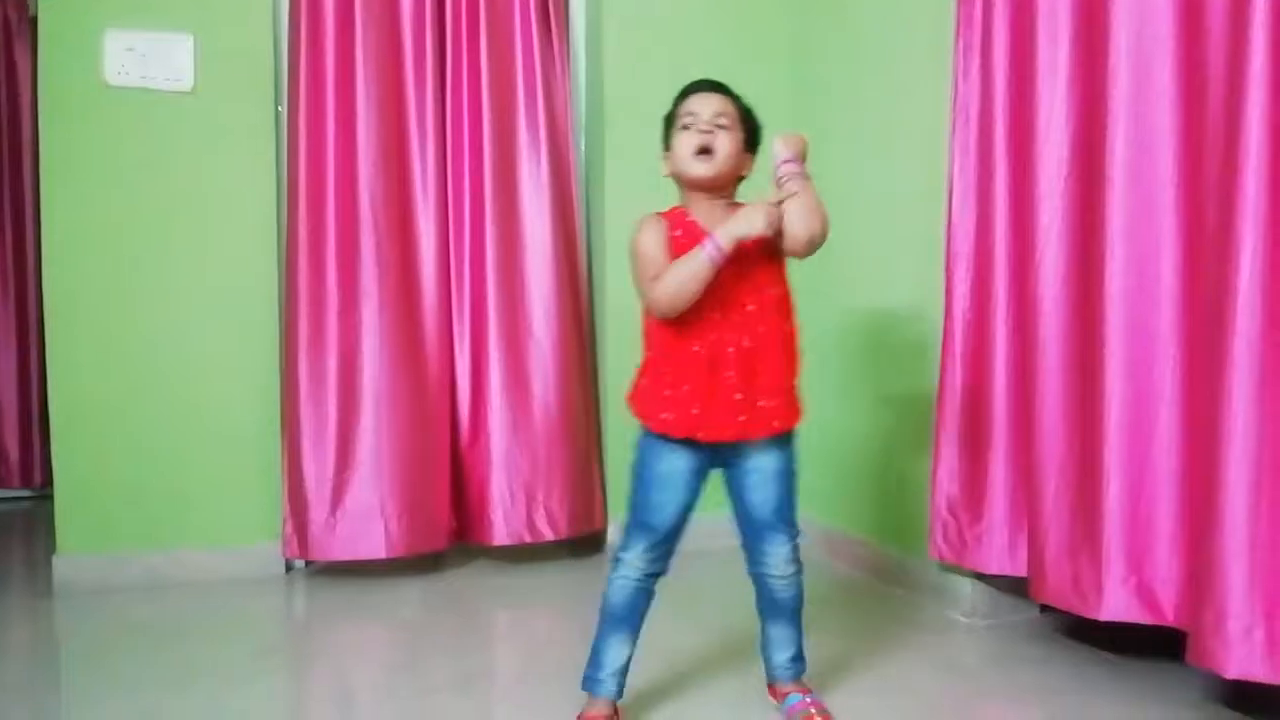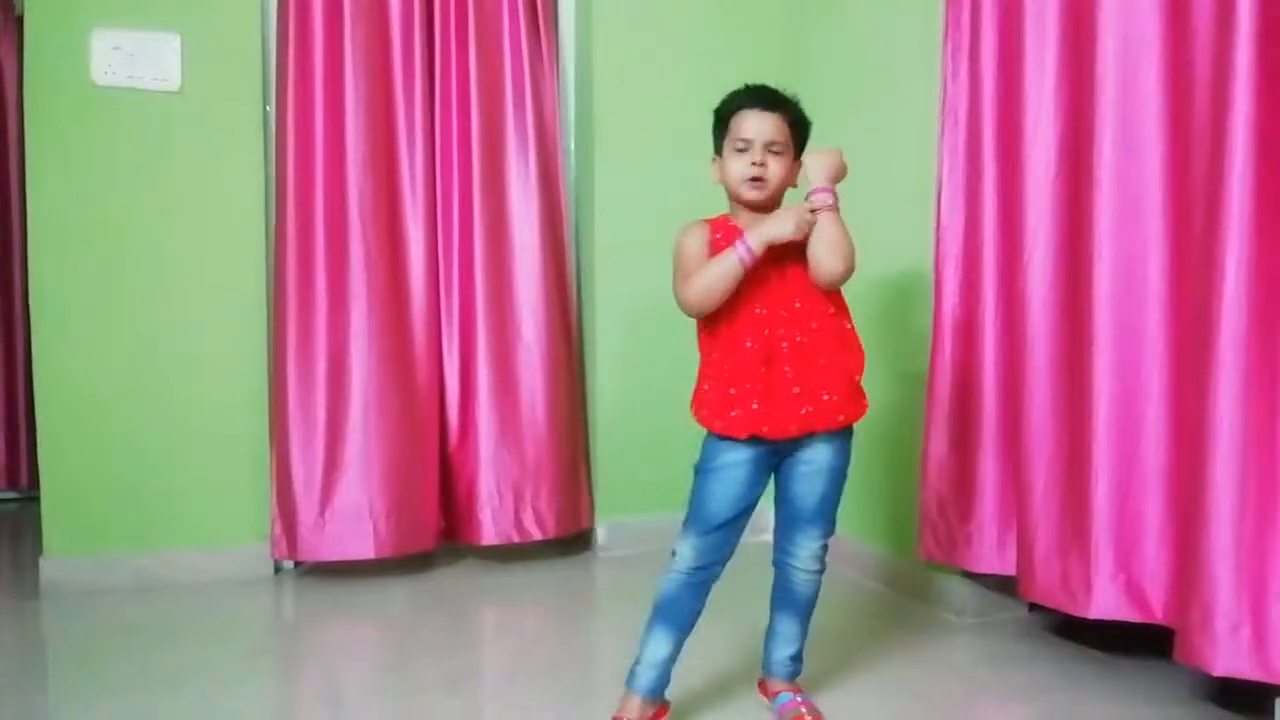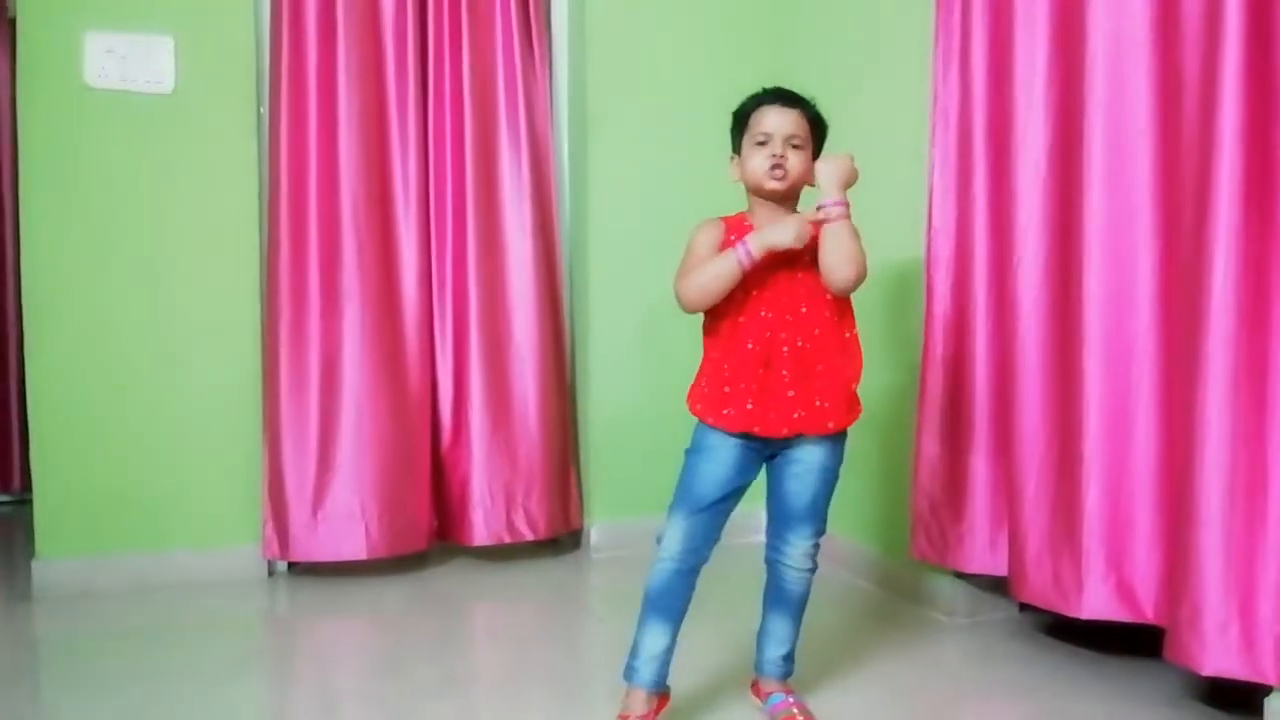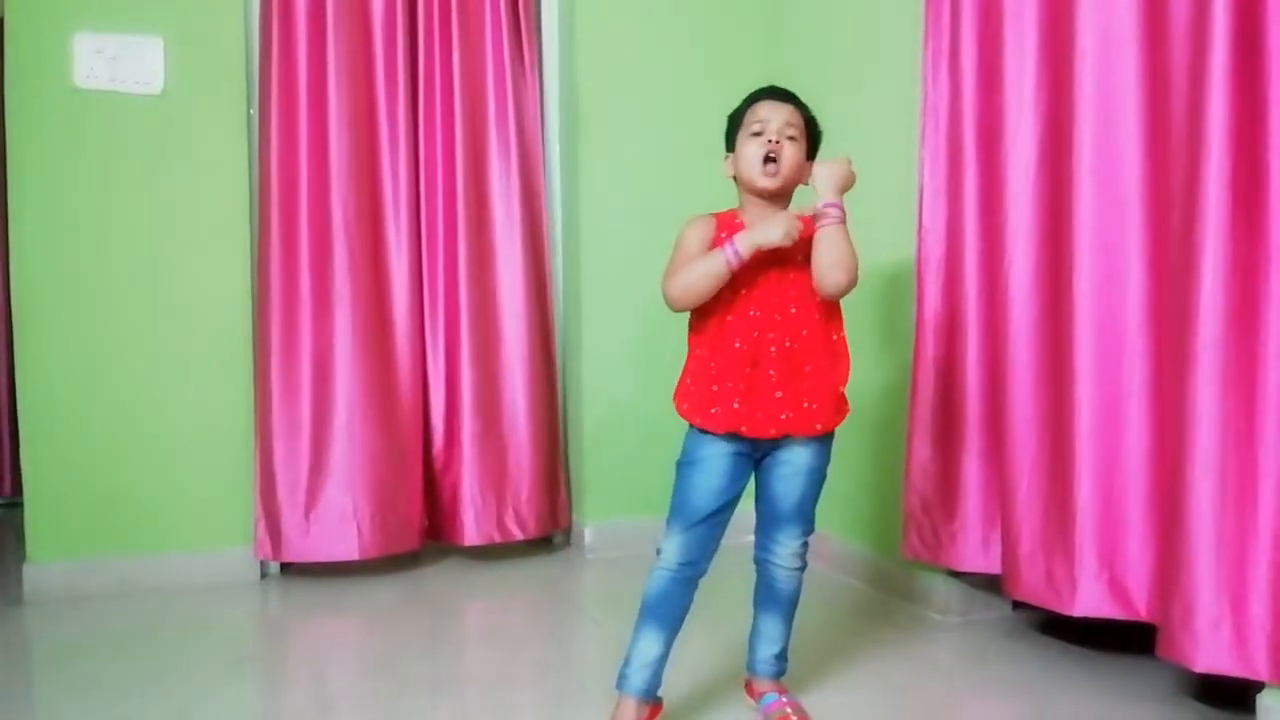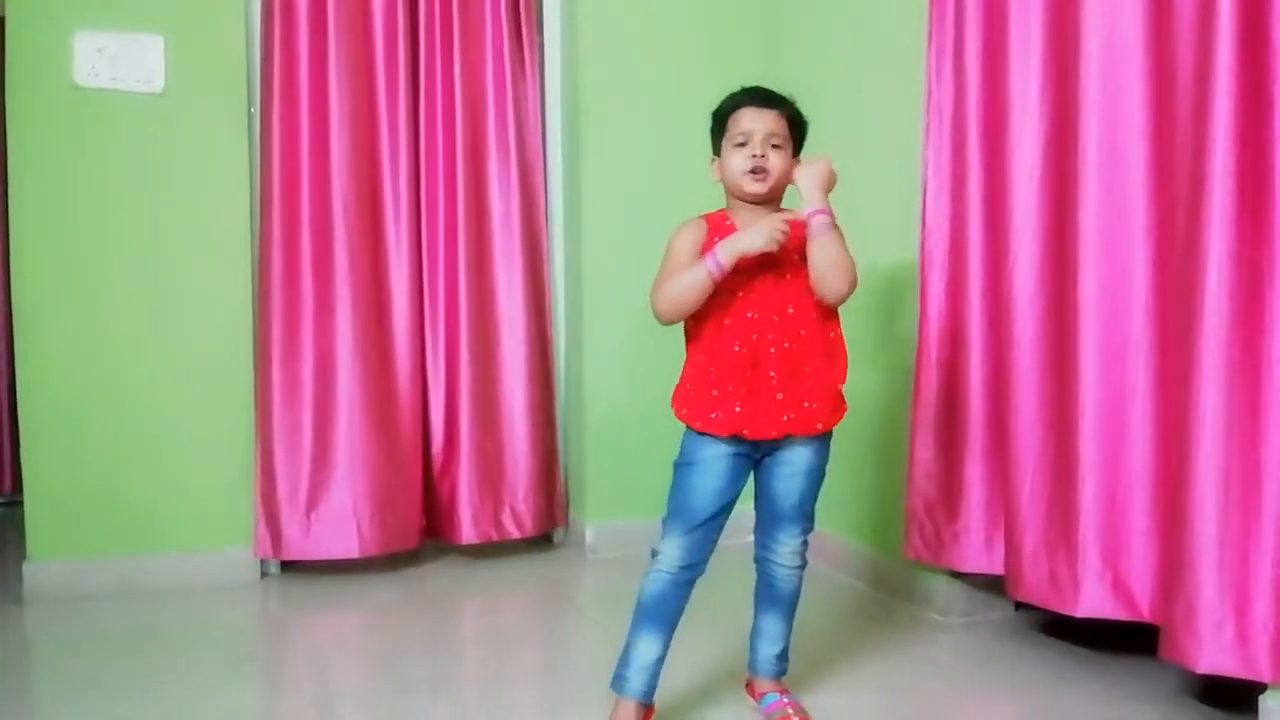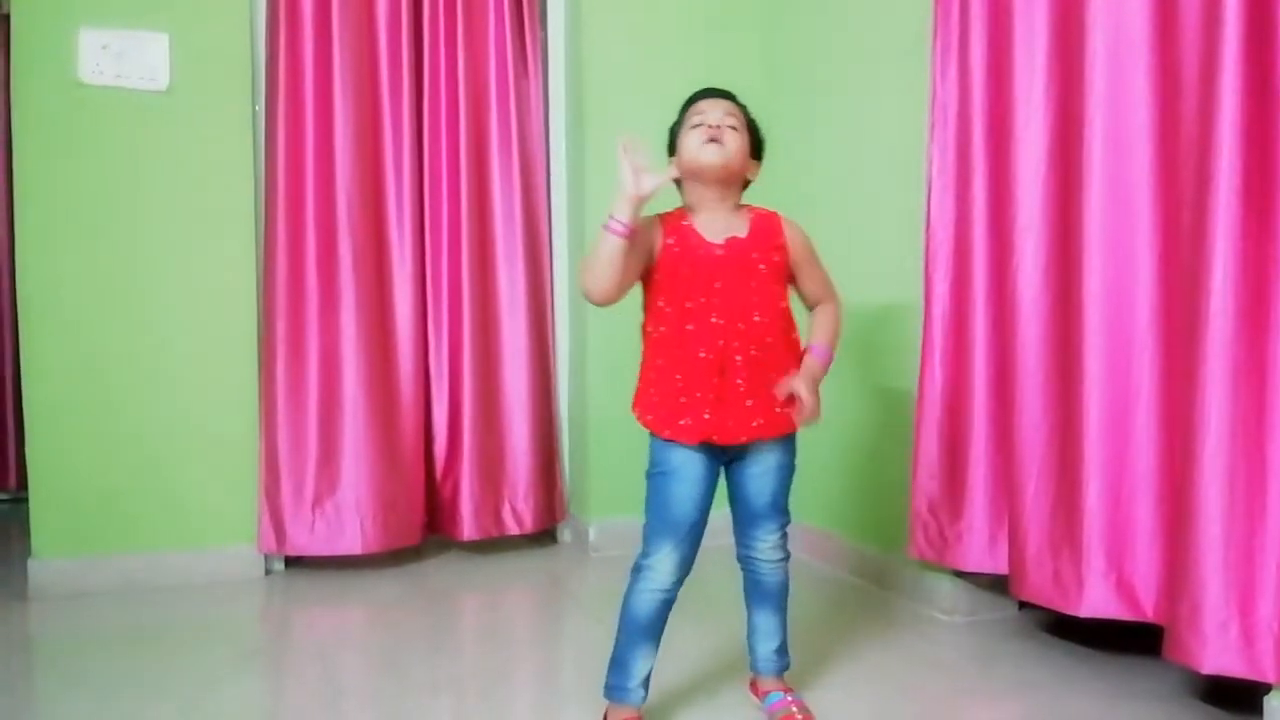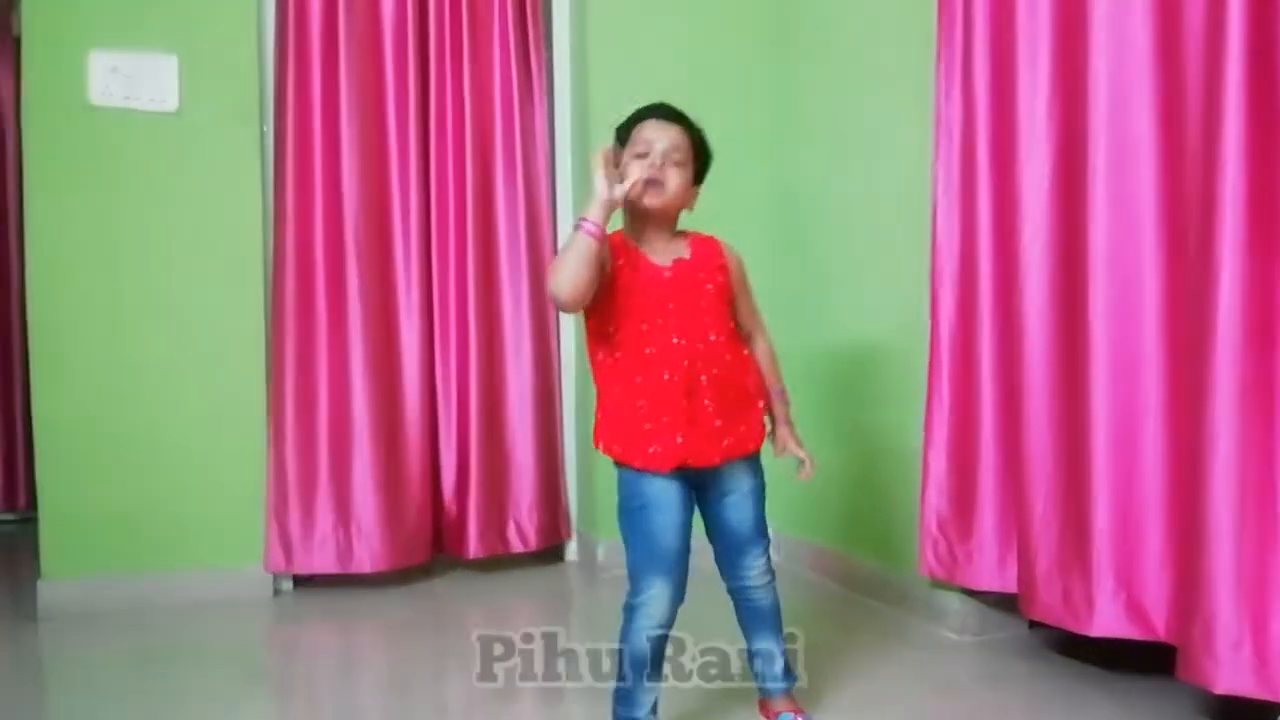
dt=0.3s
person 1, frame 1
left shoulder: (768, 223)
right shoulder: (656, 230)
left elbow: (809, 235)
right elbow: (665, 298)
left wrist: (791, 166)
right wrist: (731, 233)
left hip: (763, 428)
right hip: (675, 429)
left knee: (778, 559)
right knee: (638, 559)
person 1, frame 2
left shoulder: (810, 231)
right shoulder: (700, 237)
left elbow: (834, 271)
right elbow: (694, 298)
left wrist: (823, 188)
right wrist: (762, 236)
left hip: (821, 424)
right hip: (737, 427)
left knee: (803, 557)
right knee: (695, 556)
person 1, frame 3
left shoulder: (827, 232)
right shoulder: (717, 233)
left elbow: (844, 277)
right elbow: (689, 294)
left wrist: (835, 194)
right wrist: (763, 241)
left hip: (815, 425)
right hip: (730, 420)
left knee: (796, 554)
right knee: (680, 544)
person 1, frame 4
left shoulder: (818, 232)
right shoulder: (707, 230)
left elbow: (835, 282)
right elbow: (677, 293)
left wrist: (831, 197)
right wrist: (751, 240)
left hip: (801, 425)
right hip: (718, 423)
left knee: (784, 556)
right knee: (679, 554)
person 1, frame 5
left shoulder: (812, 229)
right shoulder: (700, 234)
left elbow: (836, 290)
right elbow: (665, 306)
left wrist: (817, 201)
right wrist: (738, 247)
left hip: (801, 426)
right hip: (716, 423)
left knee: (784, 555)
right knee: (676, 555)
person 1, frame 6
left shoulder: (779, 233)
right shoulder: (656, 234)
left elbow: (826, 304)
right elbow: (597, 289)
left wrist: (809, 375)
right wrist: (628, 202)
left hip: (766, 425)
right hip: (681, 428)
left knee: (767, 552)
right knee: (662, 565)
person 1, frame 7
left shoulder: (718, 257)
right shoulder: (598, 255)
left elbow: (752, 339)
right elbow: (564, 294)
left wrist: (781, 420)
right wrist: (599, 210)
left hip: (730, 449)
right hip: (646, 457)
left knee: (753, 574)
right knee: (655, 596)
